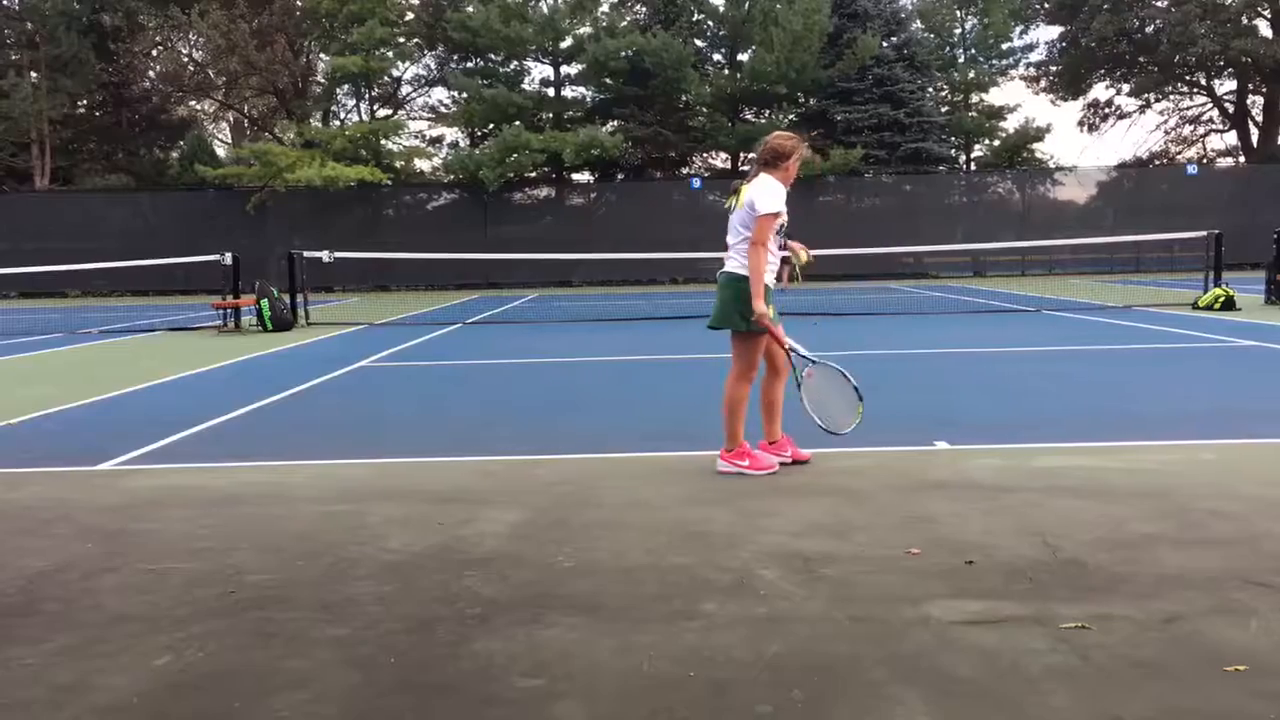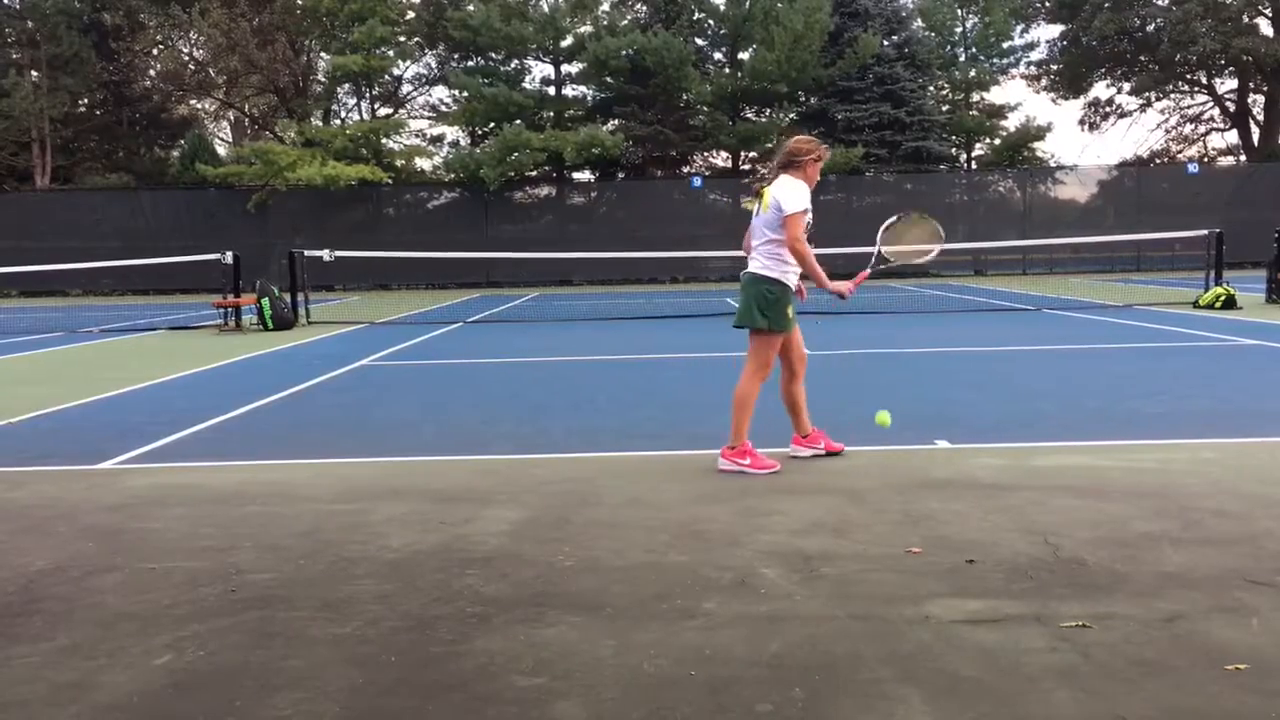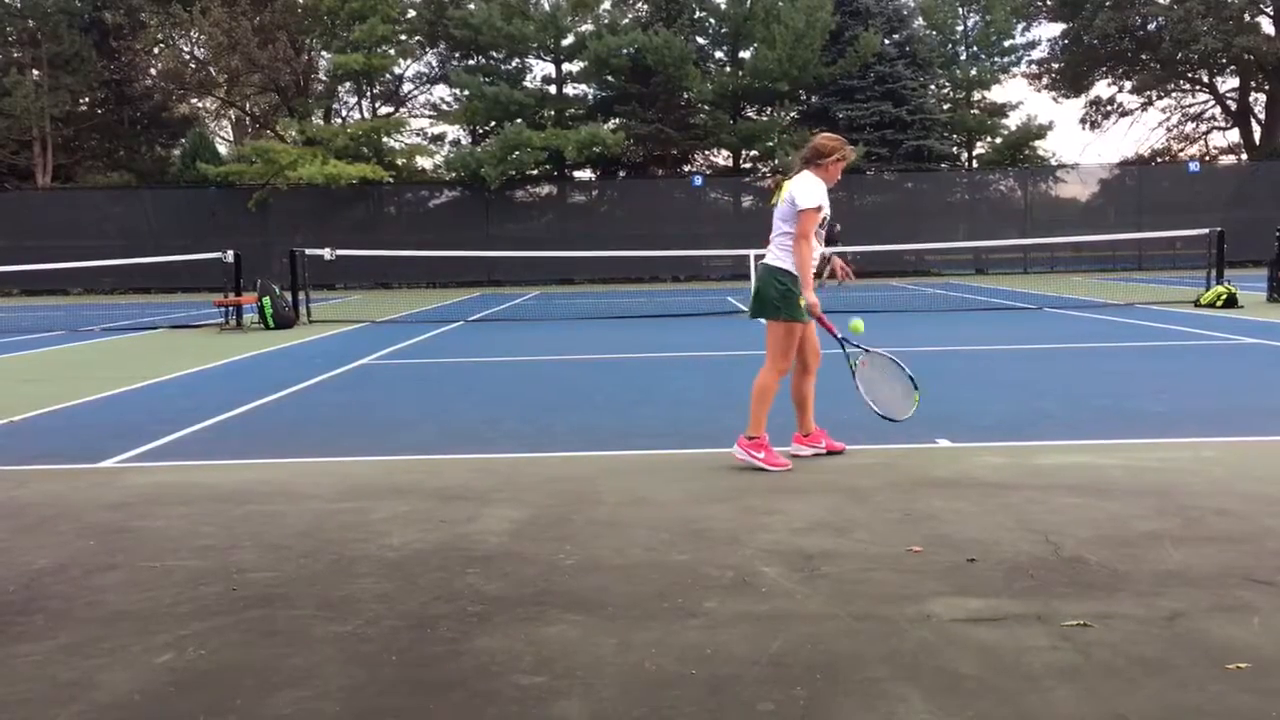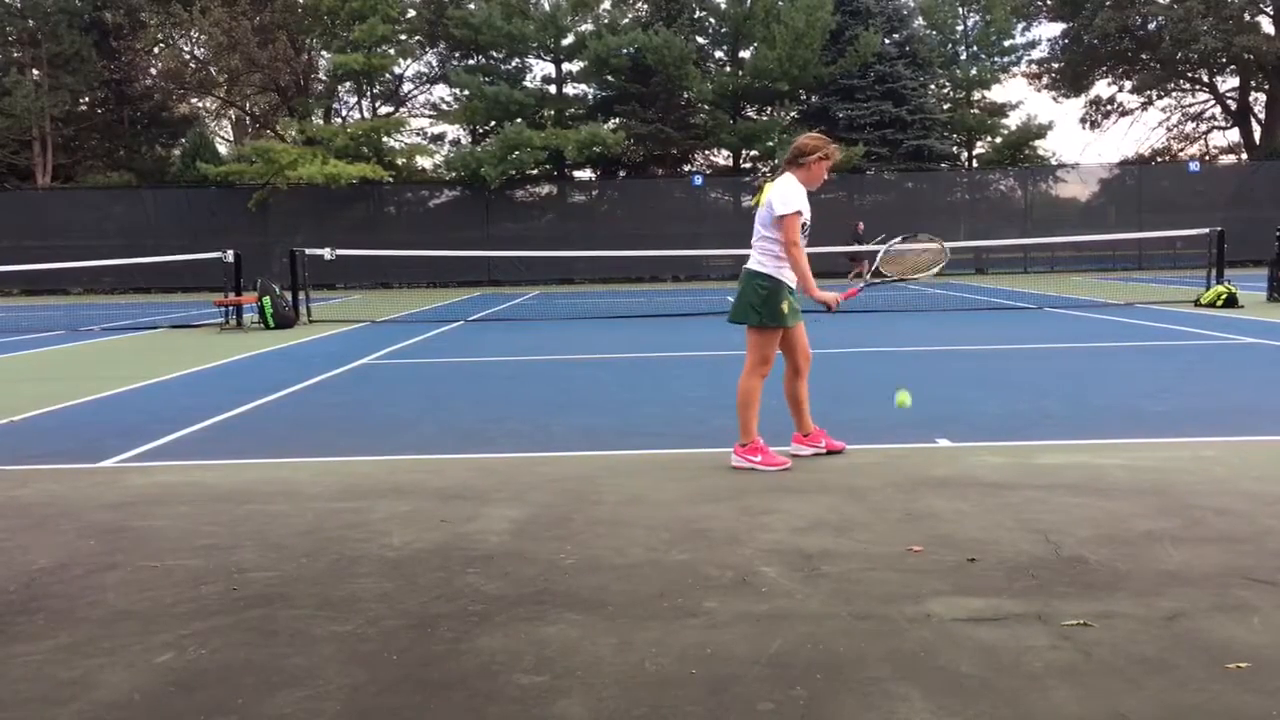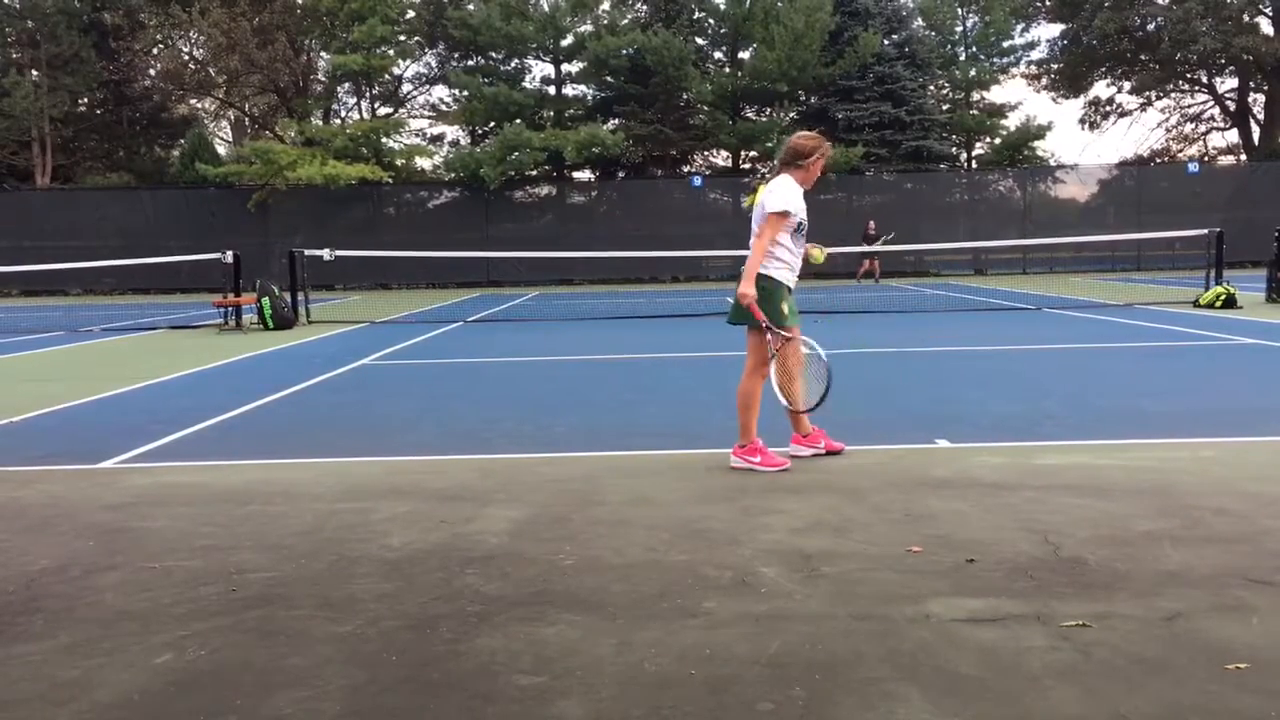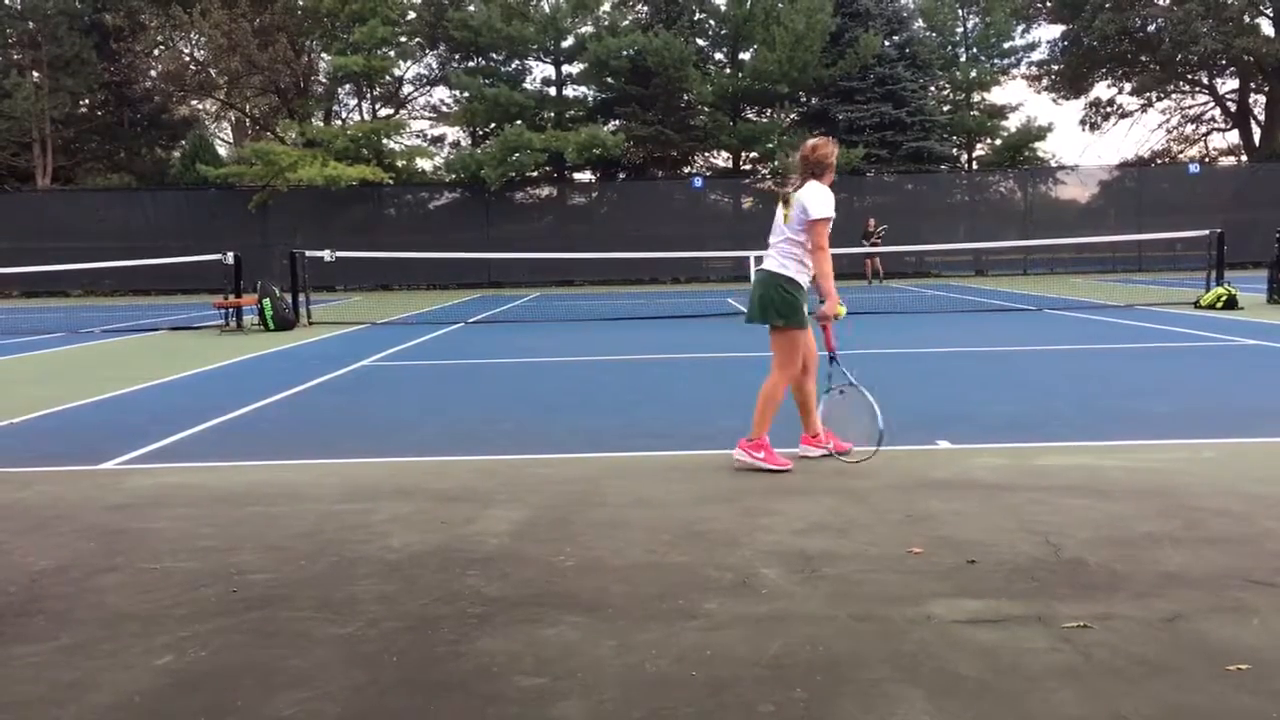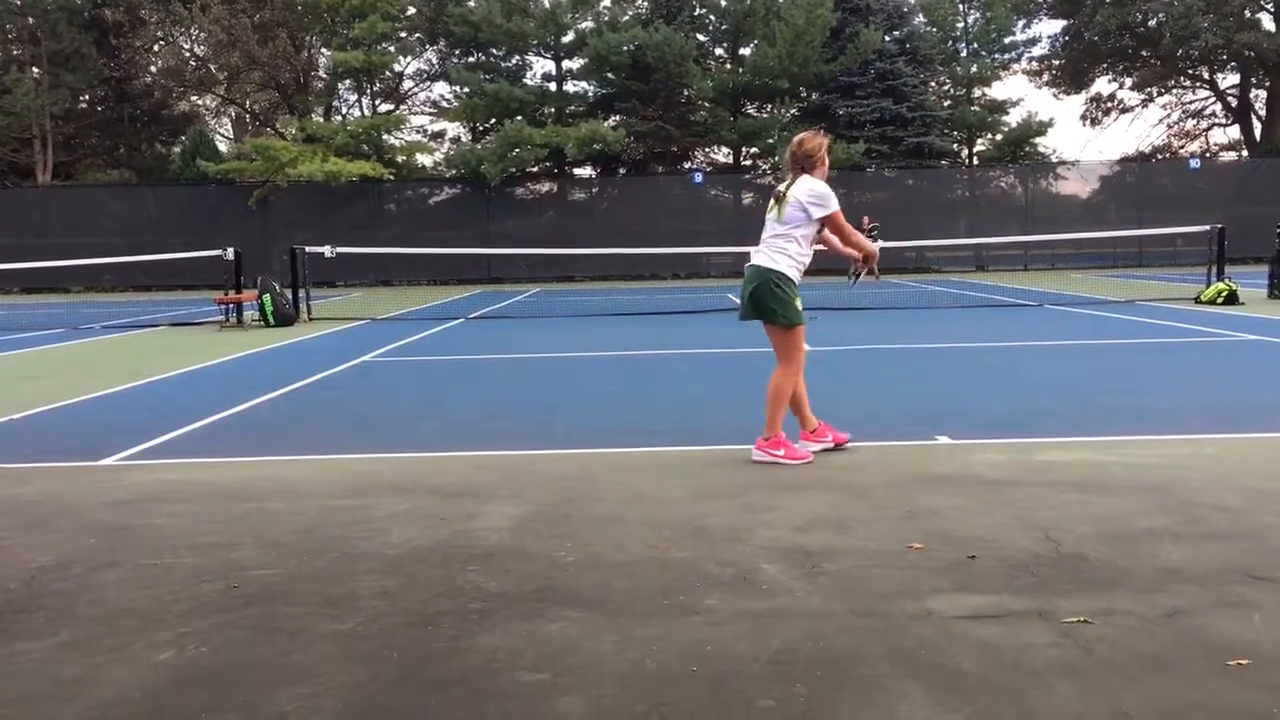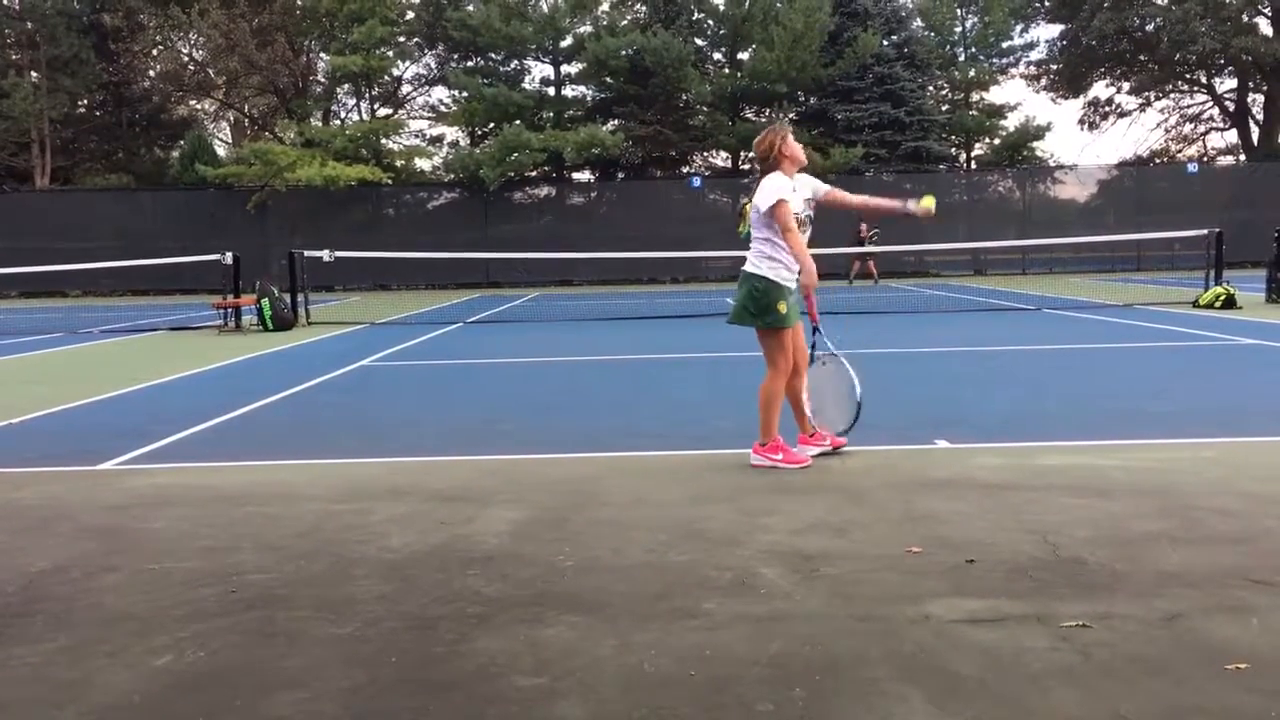
dt=0.5s
person 1, frame 1
left shoulder: (754, 187)
right shoulder: (771, 189)
right elbow: (756, 244)
left wrist: (784, 246)
right wrist: (757, 298)
left hip: (750, 289)
right hip: (748, 289)
left knee: (780, 363)
right knee: (745, 372)
left ankle: (773, 442)
right ankle: (733, 452)
person 1, frame 2
left shoulder: (773, 189)
right shoulder: (795, 189)
left elbow: (748, 243)
right elbow: (795, 243)
right wrist: (826, 284)
left hip: (768, 284)
right hip: (771, 287)
left knee: (796, 363)
right knee: (758, 370)
left ankle: (805, 437)
right ankle: (736, 450)
person 1, frame 3
left shoulder: (801, 184)
right shoulder: (812, 185)
right elbow: (802, 239)
left wrist: (829, 259)
right wrist: (807, 290)
left hip: (786, 280)
right hip: (784, 281)
left knee: (809, 359)
right knee: (778, 363)
left ankle: (807, 435)
right ankle: (752, 442)
person 1, frame 4
left shoulder: (789, 188)
right shoulder: (790, 189)
right elbow: (791, 245)
left wrist: (803, 282)
right wrist: (814, 290)
left hip: (778, 286)
right hip: (766, 283)
left knee: (800, 360)
right knee: (758, 367)
left ankle: (806, 436)
right ankle: (747, 447)
person 1, frame 5
left shoulder: (786, 188)
right shoulder: (785, 188)
right elbow: (762, 237)
left wrist: (802, 249)
right wrist: (748, 281)
left hip: (778, 286)
right hip: (767, 284)
right knee: (759, 367)
left ankle: (804, 436)
right ankle: (746, 448)
person 1, frame 6
left shoulder: (796, 192)
right shoulder: (820, 194)
right elbow: (820, 250)
left wrist: (826, 295)
right wrist: (830, 297)
left hip: (779, 281)
right hip: (784, 284)
left knee: (808, 361)
right knee: (785, 369)
left ankle: (814, 437)
right ankle: (754, 443)
person 1, frame 7
left shoulder: (793, 188)
right shoulder: (816, 189)
left elbow: (823, 233)
right elbow: (846, 234)
left wrist: (855, 254)
right wrist: (871, 252)
left hip: (766, 276)
right hip: (775, 279)
left knee: (794, 361)
right knee: (790, 363)
left ankle: (812, 431)
right ankle: (770, 442)
person 1, frame 8
left shoulder: (804, 184)
right shoulder: (773, 184)
left elbow: (853, 200)
right elbow: (789, 232)
left wrist: (901, 205)
right wrist: (806, 267)
left hip: (784, 286)
right hip: (765, 283)
left knee: (799, 364)
right knee: (781, 367)
left ankle: (810, 435)
right ankle: (767, 446)
